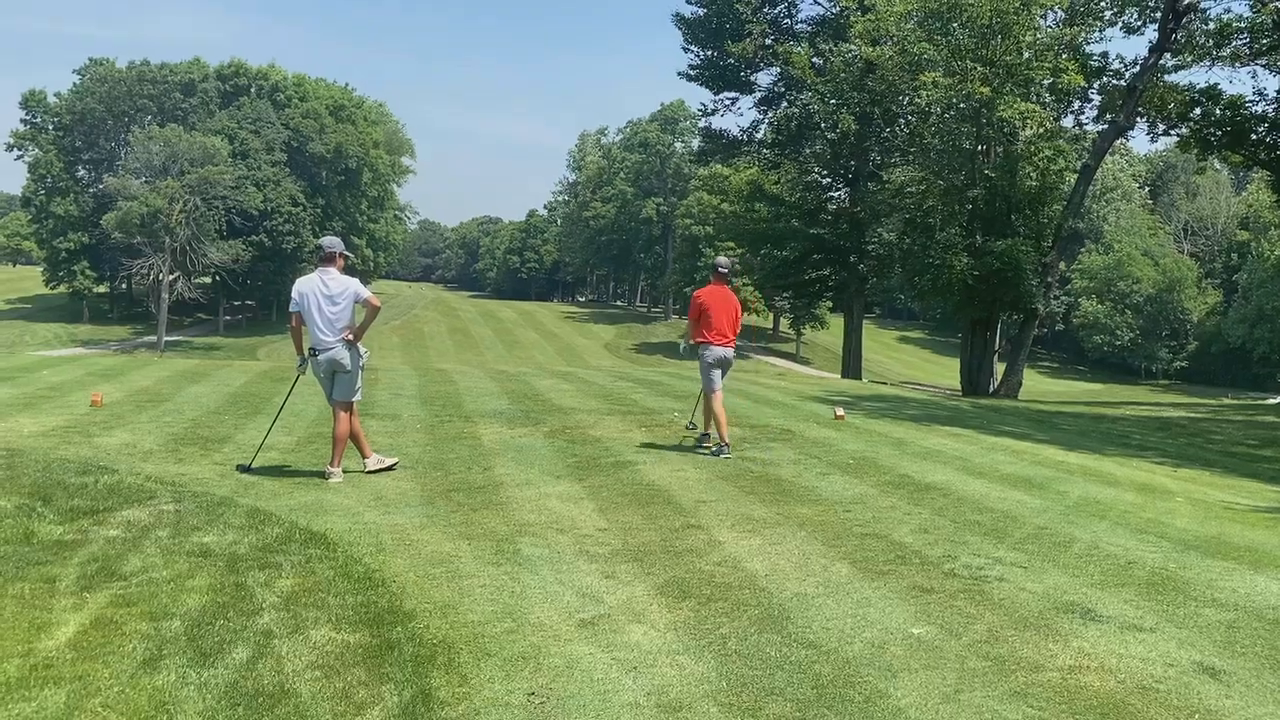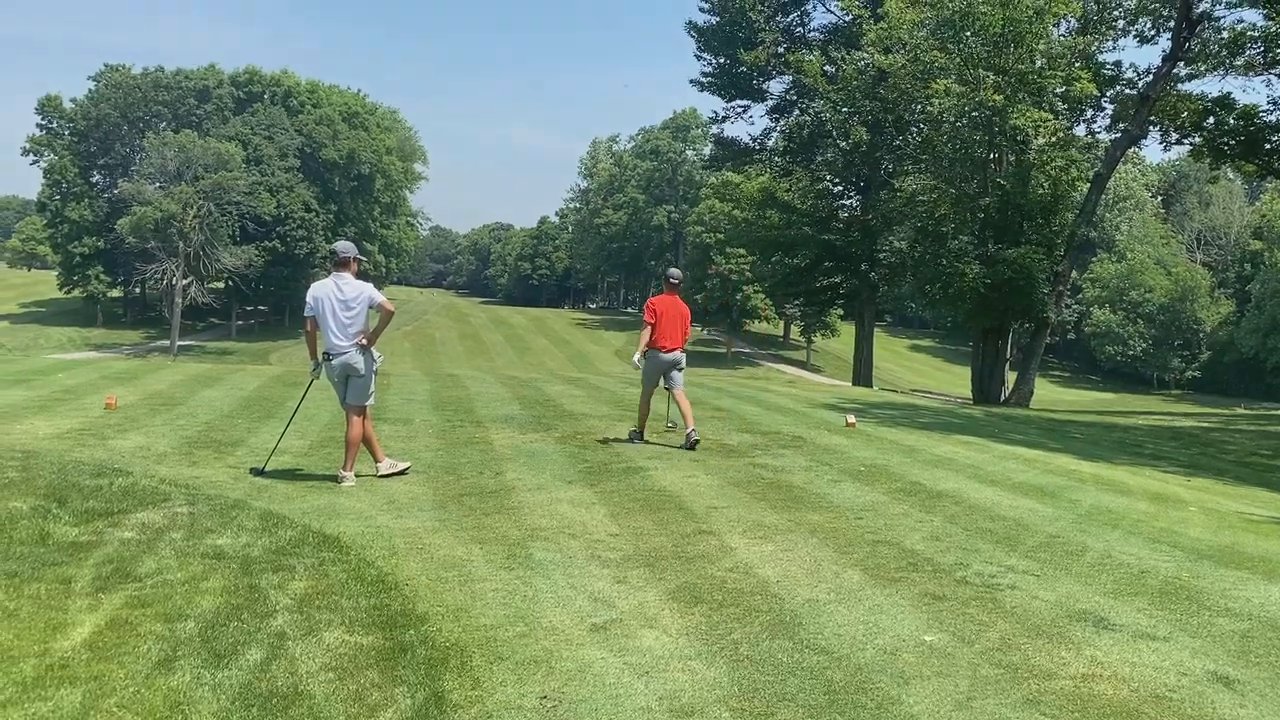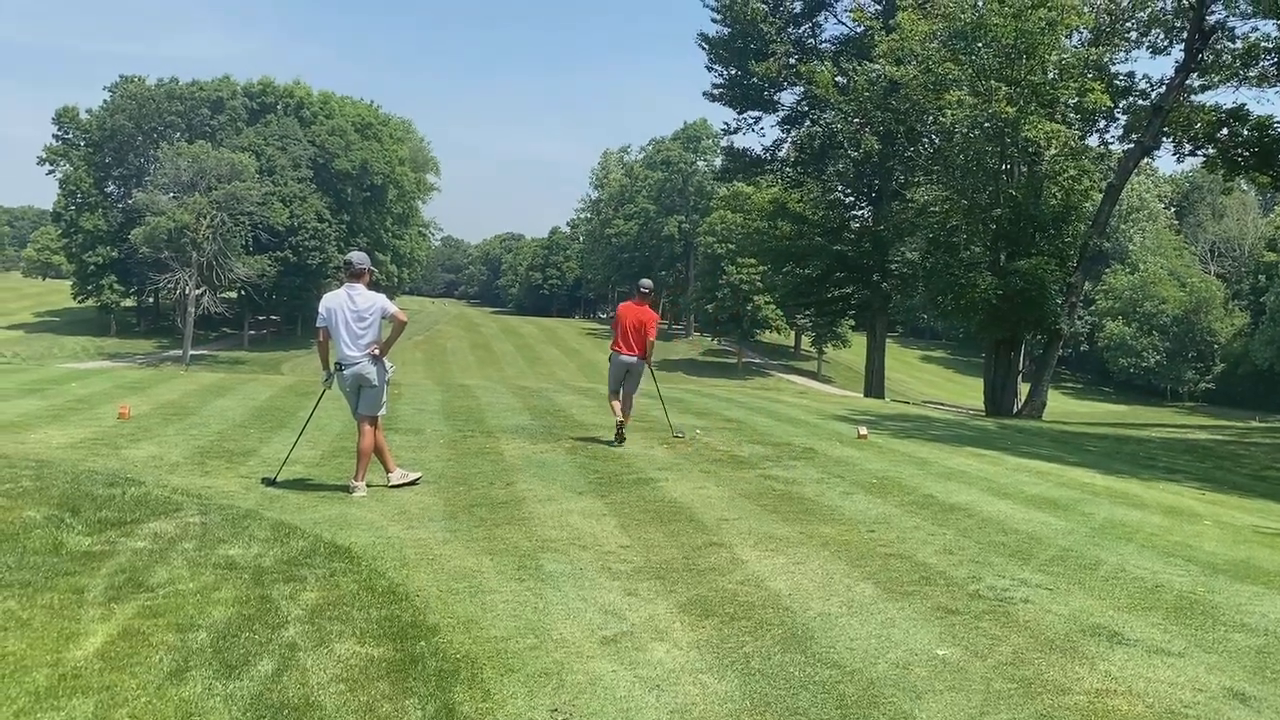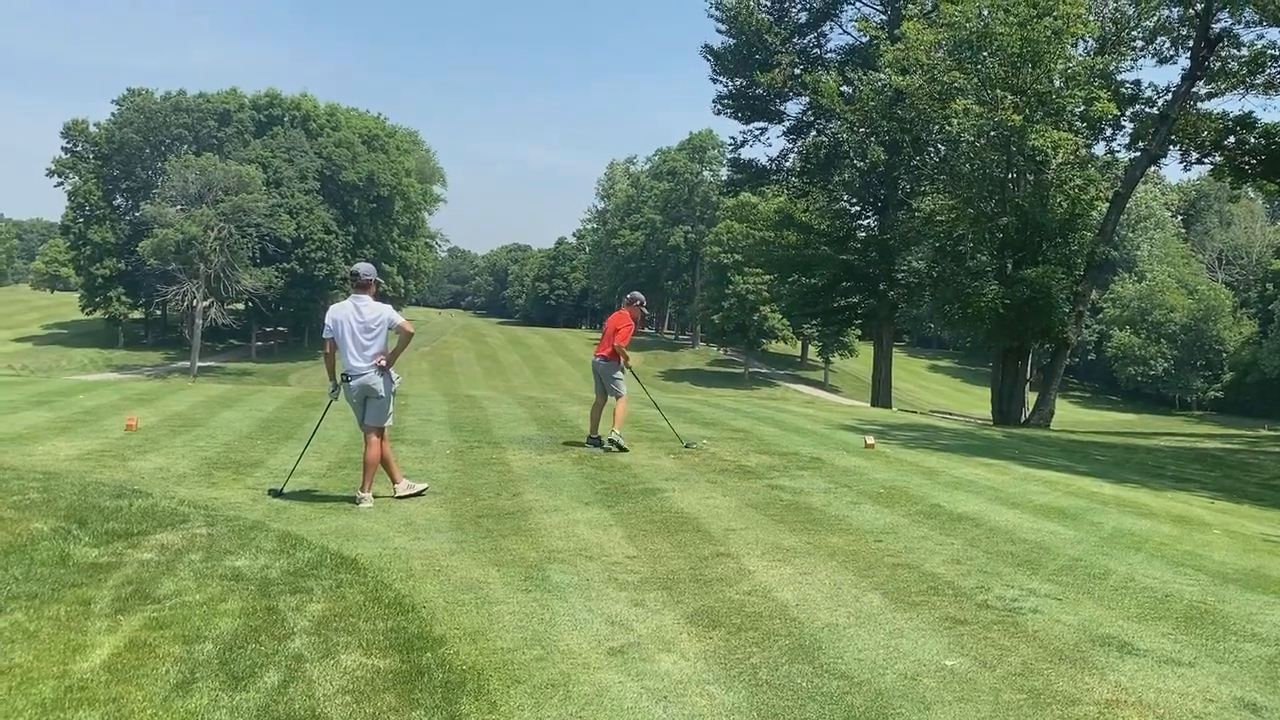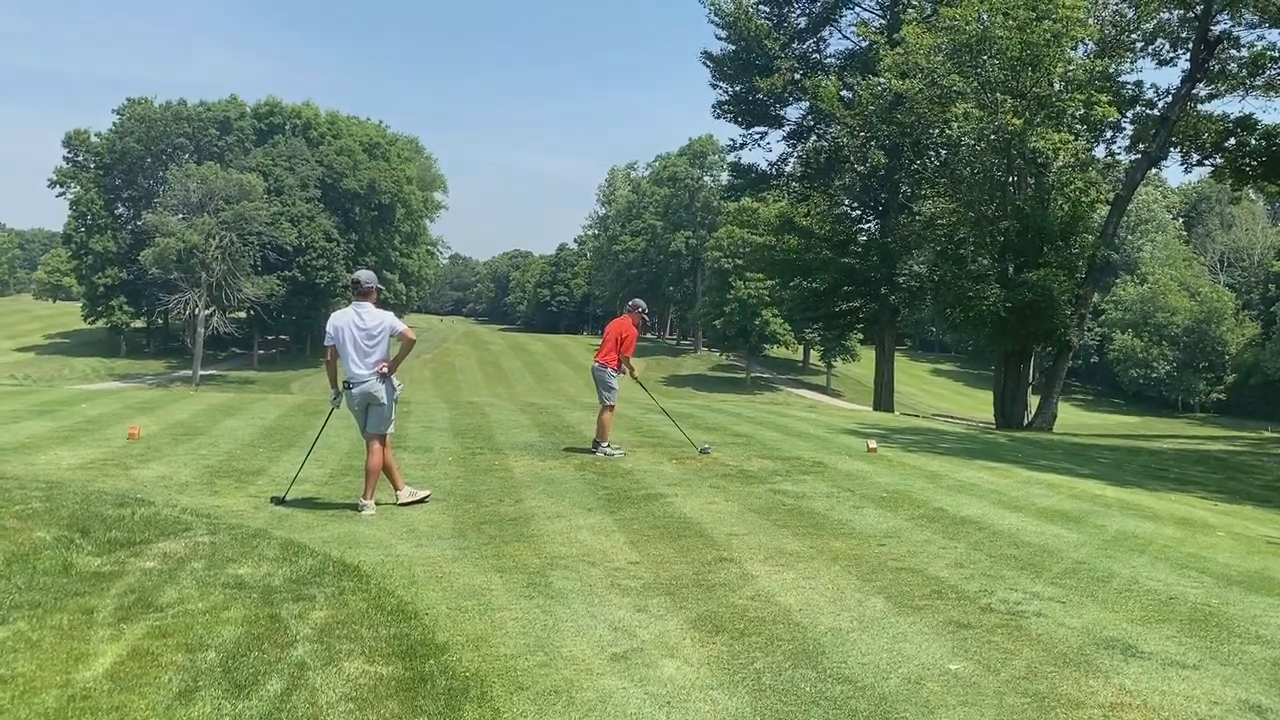
dt=0.7s
person 1, frame 1
left shoulder: (301, 285)
right shoulder: (349, 283)
left elbow: (295, 324)
right elbow: (375, 304)
left wrist: (300, 356)
right wrist: (360, 332)
left hip: (318, 356)
right hip: (345, 352)
left knee: (348, 408)
right knee: (343, 411)
left ankle: (369, 458)
right ankle: (334, 468)
person 1, frame 2
left shoulder: (316, 289)
right shoulder: (363, 288)
left elbow: (309, 329)
right elbow: (389, 309)
left wrist: (314, 360)
right wrist: (373, 337)
left hip: (333, 360)
right hip: (359, 356)
left knee: (361, 413)
right knee: (356, 415)
left ankle: (382, 462)
right ankle: (347, 472)
person 1, frame 3
left shoulder: (328, 300)
right shoulder: (375, 299)
left elbow: (322, 339)
right elbow: (402, 319)
left wrist: (326, 370)
right wrist: (385, 348)
left hip: (345, 370)
right hip: (371, 366)
left knee: (373, 423)
right knee: (368, 425)
left ankle: (393, 472)
right ankle: (358, 482)
person 1, frame 4
left shoulder: (335, 311)
right shoulder: (382, 310)
left elbow: (328, 351)
right elbow: (408, 330)
left wrist: (333, 381)
right wrist: (392, 358)
left hip: (351, 381)
right hip: (378, 377)
left knee: (379, 434)
right knee: (374, 436)
left ankle: (399, 483)
right ankle: (365, 493)
person 1, frame 5
left shoulder: (336, 319)
right shoulder: (383, 317)
left elbow: (330, 358)
right elbow: (411, 337)
left wrist: (334, 389)
right wrist: (394, 365)
left hip: (353, 388)
right hip: (379, 384)
left knee: (380, 441)
right knee: (376, 443)
left ankle: (402, 490)
right ankle: (367, 500)
person 2, frame 1
left shoulder: (700, 295)
right shoulder: (734, 299)
left elbow: (692, 324)
right elbow: (737, 328)
left wrist: (686, 341)
left hip: (710, 349)
right hip: (729, 350)
left knee: (713, 396)
right knee: (713, 393)
left ankle: (723, 445)
right ankle: (706, 435)
person 2, frame 2
left shoulder: (654, 302)
right shoulder: (685, 308)
left elbow: (647, 329)
right elbow: (686, 336)
left wrist: (638, 352)
left hip: (656, 354)
right hip: (678, 355)
left knee: (646, 393)
right knee: (679, 394)
left ankle: (639, 432)
right ankle: (690, 431)
person 2, frame 3
left shoulder: (621, 308)
right shoulder: (651, 316)
right elbow: (651, 340)
right wrist: (649, 357)
left hip: (619, 356)
right hip: (638, 360)
left knee: (613, 393)
right knee: (628, 396)
left ankle: (619, 419)
right ankle: (620, 433)
person 2, frame 4
left shoulder: (615, 316)
right shoulder: (628, 322)
right elbow: (618, 345)
left wrist: (619, 360)
right wrist: (627, 359)
left hip: (598, 359)
right hip: (609, 363)
left knee: (600, 399)
right knee: (622, 397)
left ankle: (593, 437)
right ankle: (616, 433)
person 2, frame 5
left shoulder: (615, 322)
right shoulder: (631, 330)
right elbow: (624, 356)
left wrist: (619, 367)
right wrist: (632, 371)
left hip: (598, 365)
right hip: (607, 369)
left knee: (605, 406)
right knee: (609, 407)
left ankle: (598, 441)
right ankle: (604, 447)
